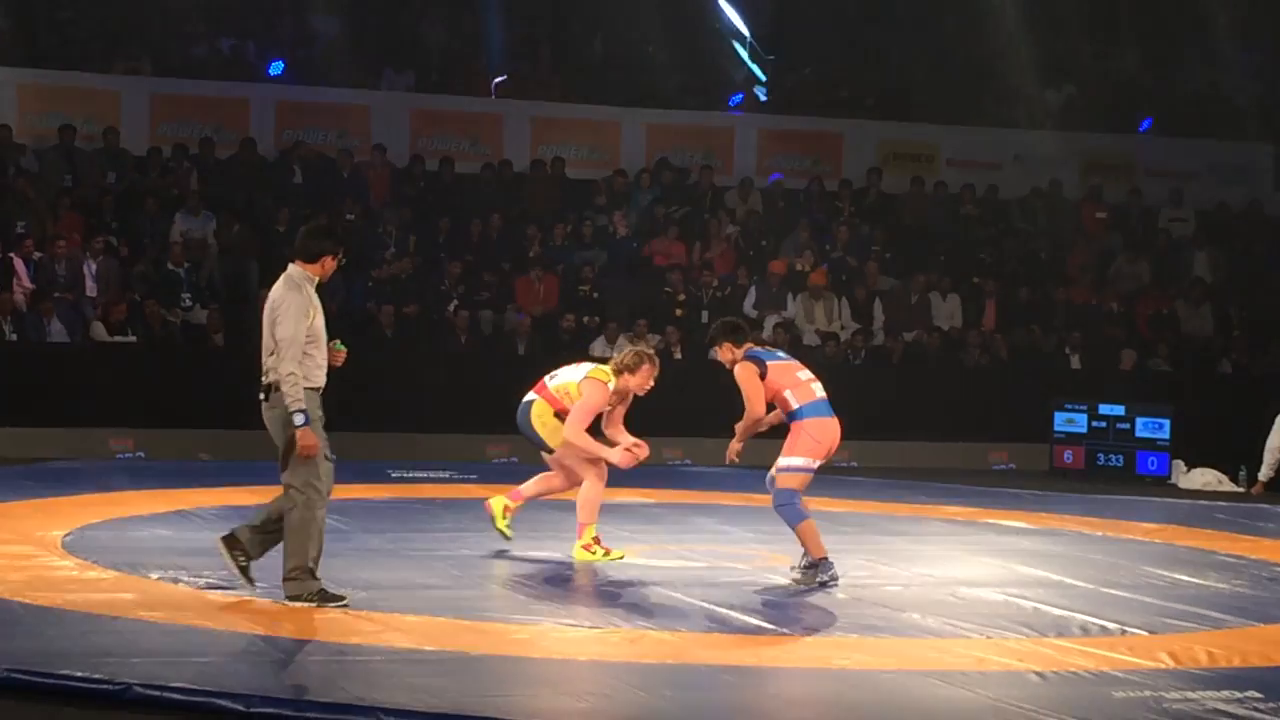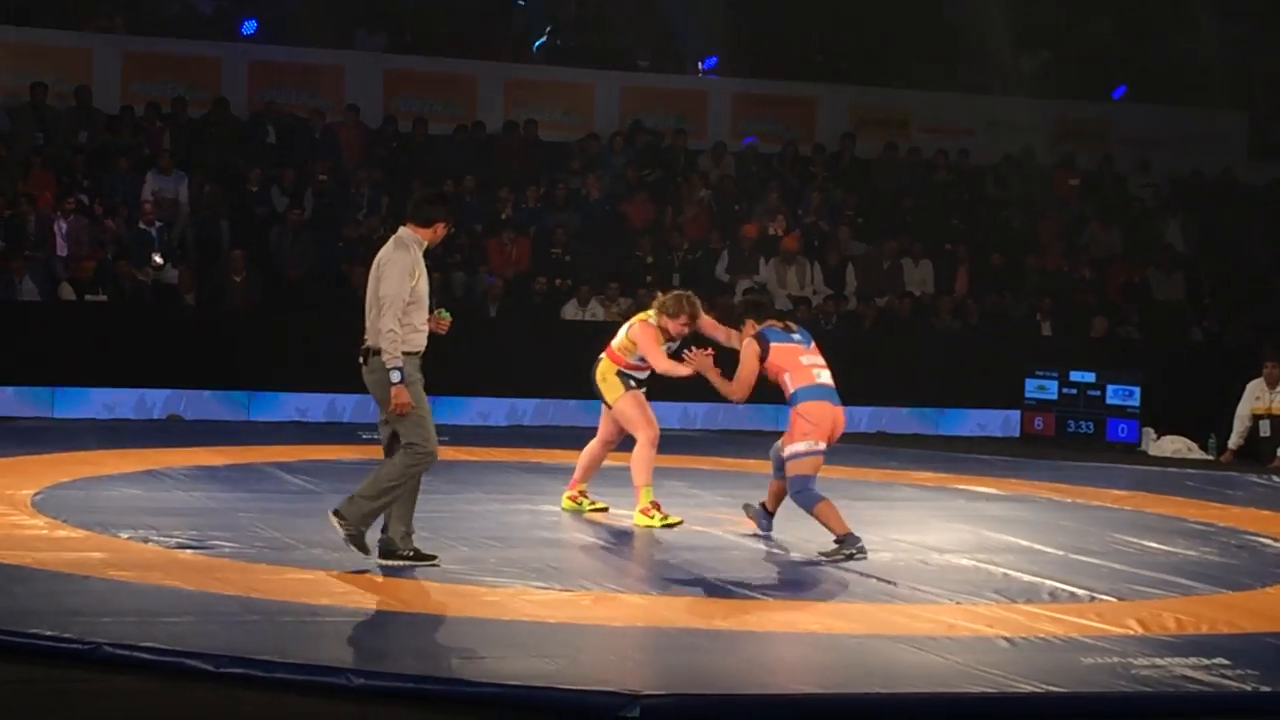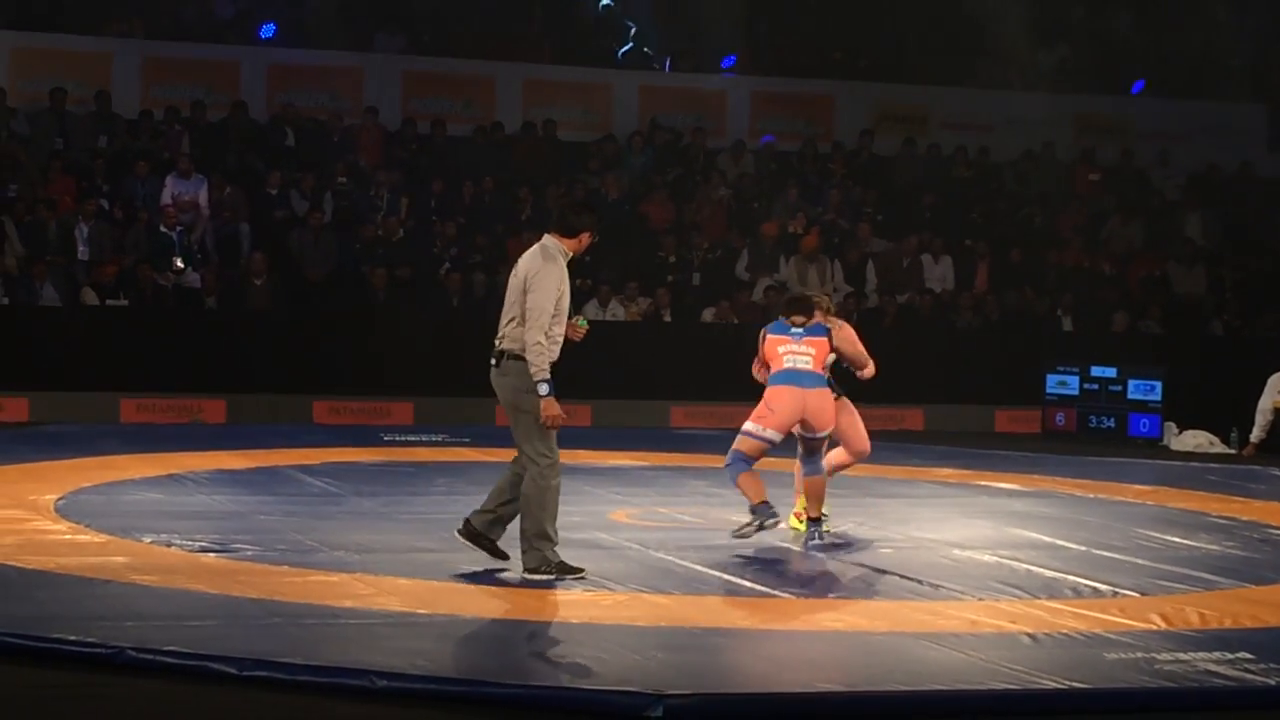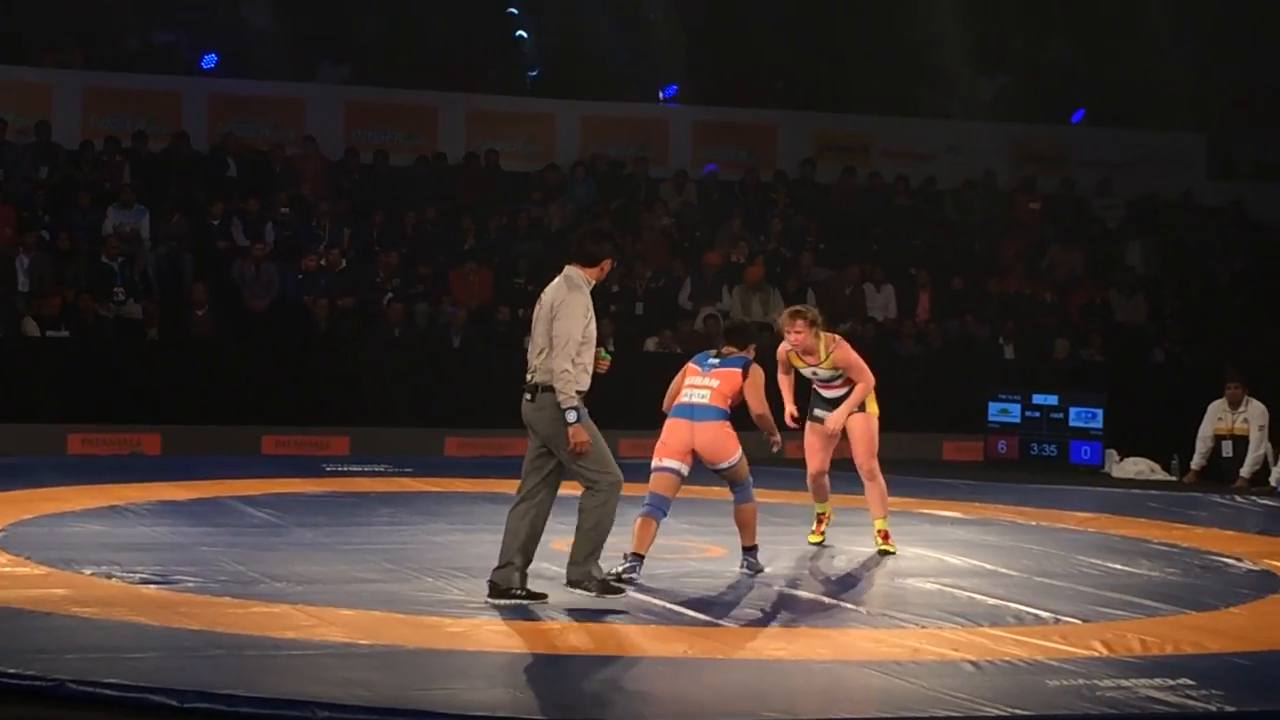
dt=0.7s
person 1, frame 1
left shoulder: (298, 289)
right shoulder: (293, 294)
right elbow: (287, 365)
left wrist: (322, 356)
right wrist: (302, 423)
left hip: (299, 402)
right hip: (293, 402)
left knee: (316, 486)
right knee: (305, 492)
left ankle: (244, 542)
right ankle: (301, 584)
person 1, frame 2
left shoulder: (407, 252)
right shoulder: (401, 255)
right elbow: (387, 323)
left wrist: (427, 323)
right wrist: (398, 381)
left hip: (401, 364)
right hip: (393, 366)
left knee: (403, 450)
right knee: (421, 448)
left ankle: (396, 543)
right ankle: (353, 512)
person 1, frame 3
left shoulder: (539, 256)
right shoulder: (548, 268)
right elbow: (534, 337)
left wrist: (561, 328)
right wrist: (546, 394)
left hip: (514, 367)
right hip: (520, 369)
left knee: (533, 458)
right knee: (543, 463)
left ankle: (482, 524)
right ankle: (539, 558)
person 1, frame 4
left shoulder: (557, 288)
right shoulder: (574, 295)
right elbow: (562, 365)
left wrist: (587, 362)
right wrist: (574, 421)
left hip: (538, 401)
right hip: (555, 402)
left knee: (534, 493)
right knee: (606, 481)
left ankle: (506, 581)
right ankle: (582, 570)
person 2, frame 1
left shoulder: (744, 367)
right shoulder: (772, 355)
left elbow: (756, 413)
left wrist: (739, 440)
right wrist: (767, 422)
left hip: (812, 427)
right hip: (827, 423)
left knee: (784, 500)
right knee: (776, 481)
left ankle: (824, 567)
right ankle: (812, 546)
person 2, frame 2
left shoulder: (754, 342)
right shoulder: (801, 334)
left elbow: (737, 394)
left wrist: (709, 372)
left hip: (809, 411)
right hip: (834, 411)
left knee: (800, 490)
right knee: (781, 454)
left ankle: (850, 541)
right ankle: (766, 515)
person 2, frame 3
left shoulder: (769, 331)
right shoulder: (827, 334)
left elbow: (762, 368)
left hip: (782, 395)
right hip: (820, 396)
left knee: (736, 463)
right knee: (812, 459)
left ankle: (763, 509)
right ankle: (815, 527)
person 2, frame 4
left shoulder: (695, 360)
right shoulder: (750, 369)
left elbow: (667, 405)
right elbow: (759, 411)
right wrist: (774, 434)
left hip: (675, 426)
right hip: (714, 429)
left knee: (655, 504)
right knee: (742, 489)
left ankle: (633, 561)
right ankle: (750, 557)
person 3, frame 1
left shoulder: (623, 393)
right shoulder: (599, 389)
left elbow: (612, 427)
right elbow: (571, 432)
left wrist: (630, 442)
right wrist: (608, 454)
left hip: (535, 411)
right hip: (539, 414)
left knee: (569, 478)
right knee: (596, 474)
left ankle: (506, 504)
right ankle: (586, 544)
person 3, frame 2
left shoulder: (679, 321)
right shoulder: (645, 328)
left elbow: (723, 334)
right elbow: (661, 365)
right wrist: (691, 369)
left hip: (631, 377)
right hip: (612, 375)
left knee: (607, 439)
right knee: (649, 434)
left ankle: (574, 493)
right ankle: (645, 508)
person 3, frame 3
left shoulder: (841, 331)
left elbow: (865, 364)
right elbow: (760, 373)
left wrist: (867, 369)
left knee: (861, 449)
right ankle: (801, 510)
person 3, frame 4
left shoulder: (836, 348)
right shoulder: (785, 351)
left elbow: (867, 381)
right elbow: (784, 372)
left wrist: (842, 412)
right wrist: (789, 405)
left hip: (856, 398)
right hip: (821, 399)
left knee: (867, 467)
right knee: (815, 471)
left ankle: (882, 533)
right ankle: (822, 515)
